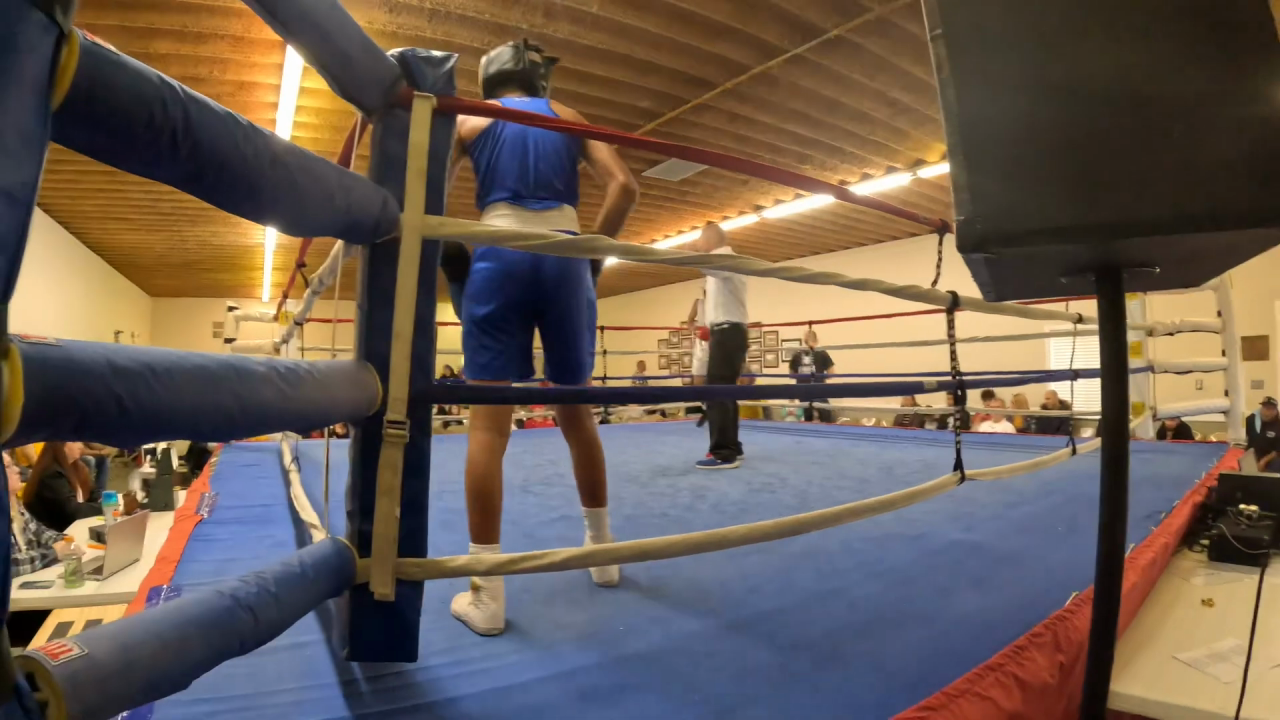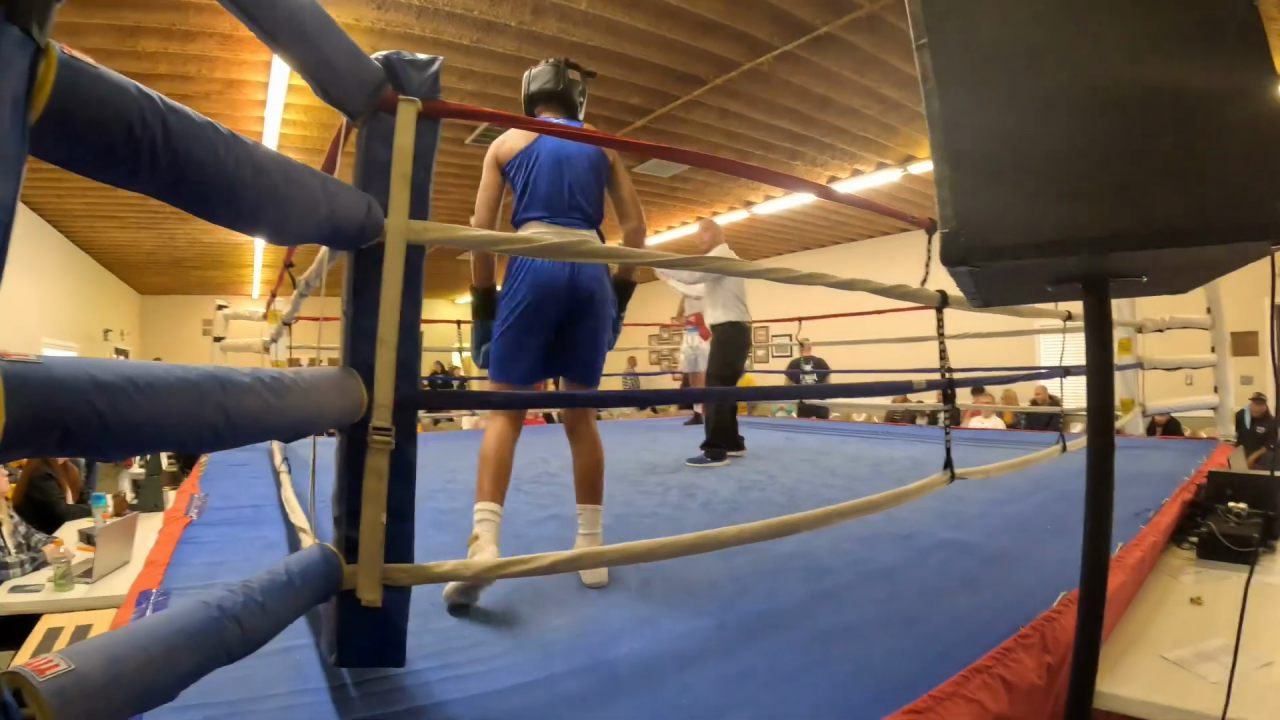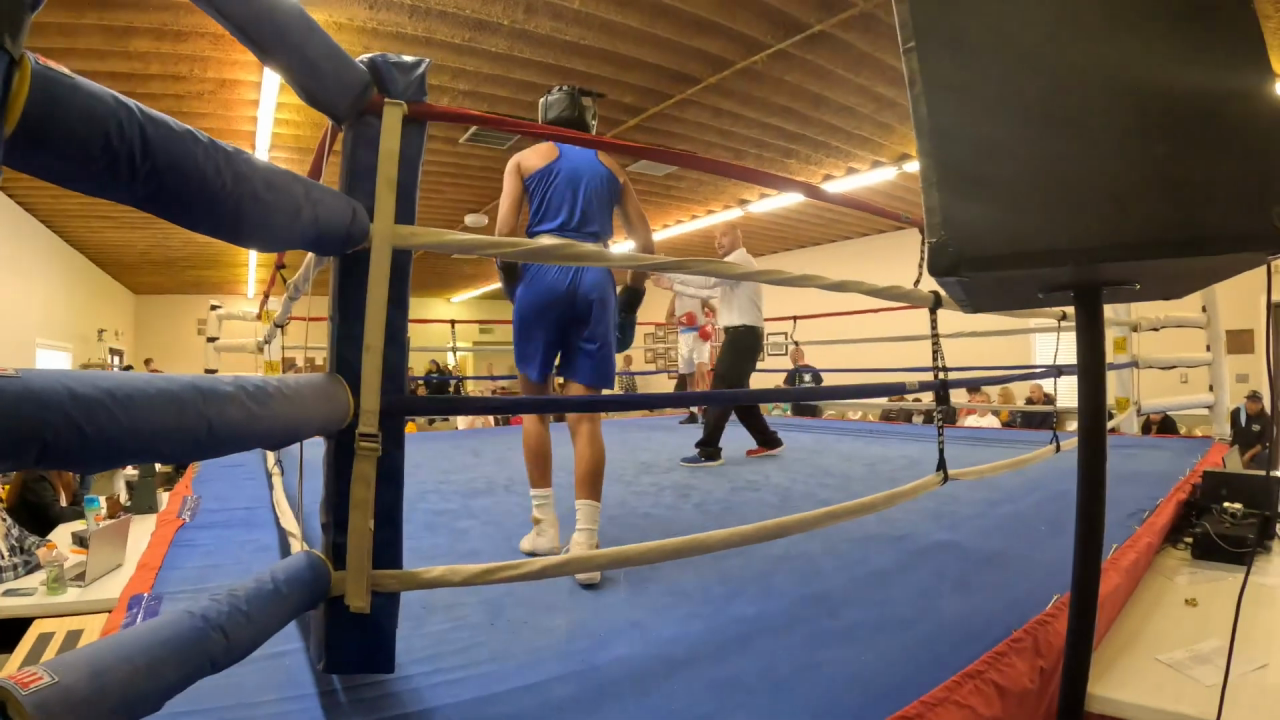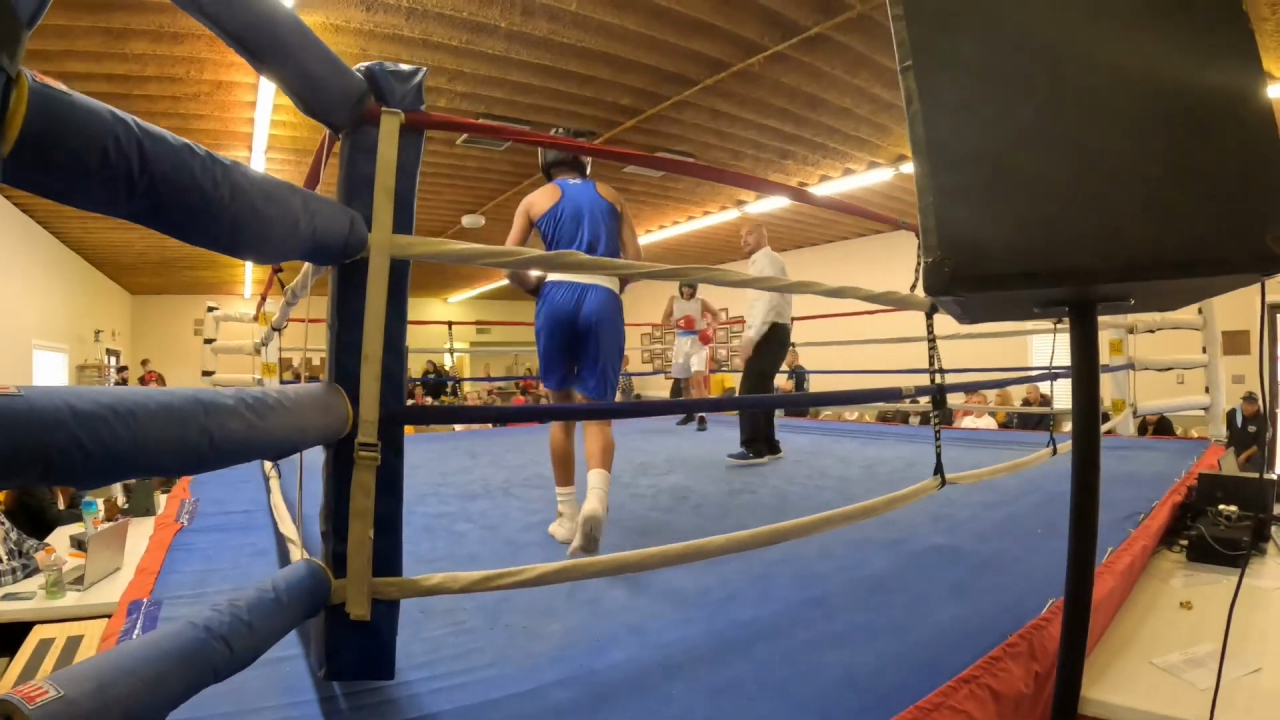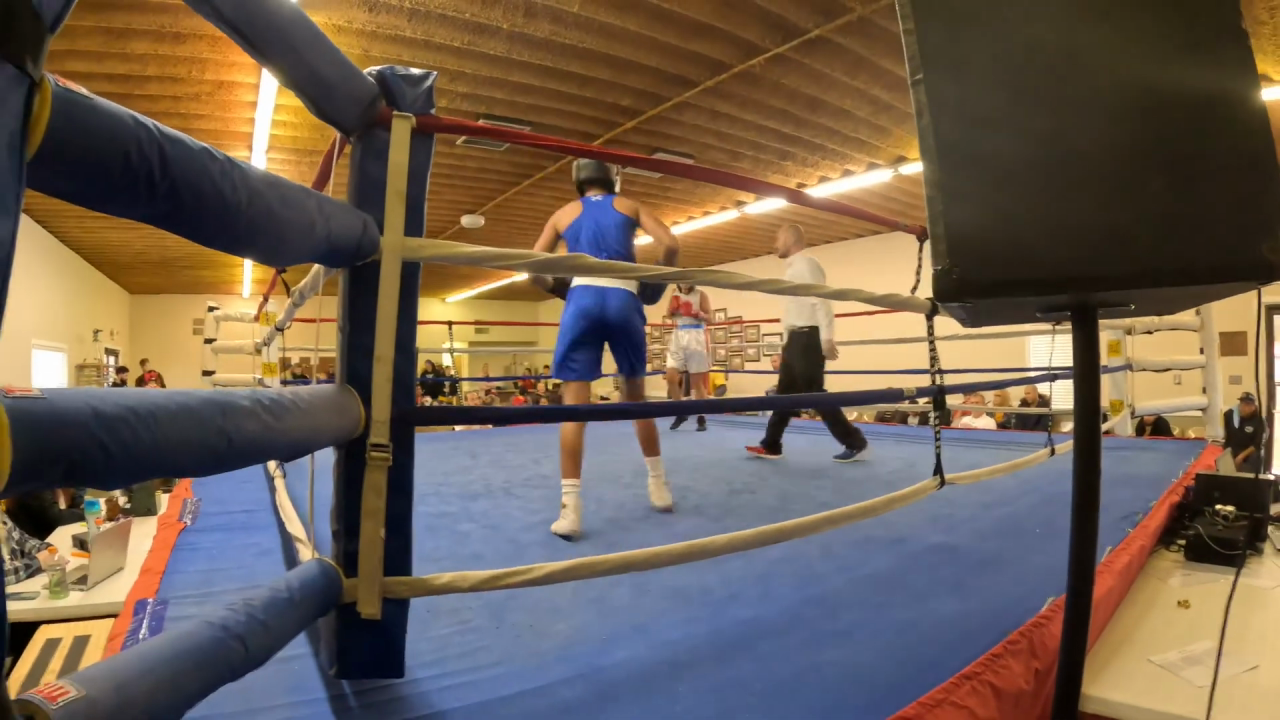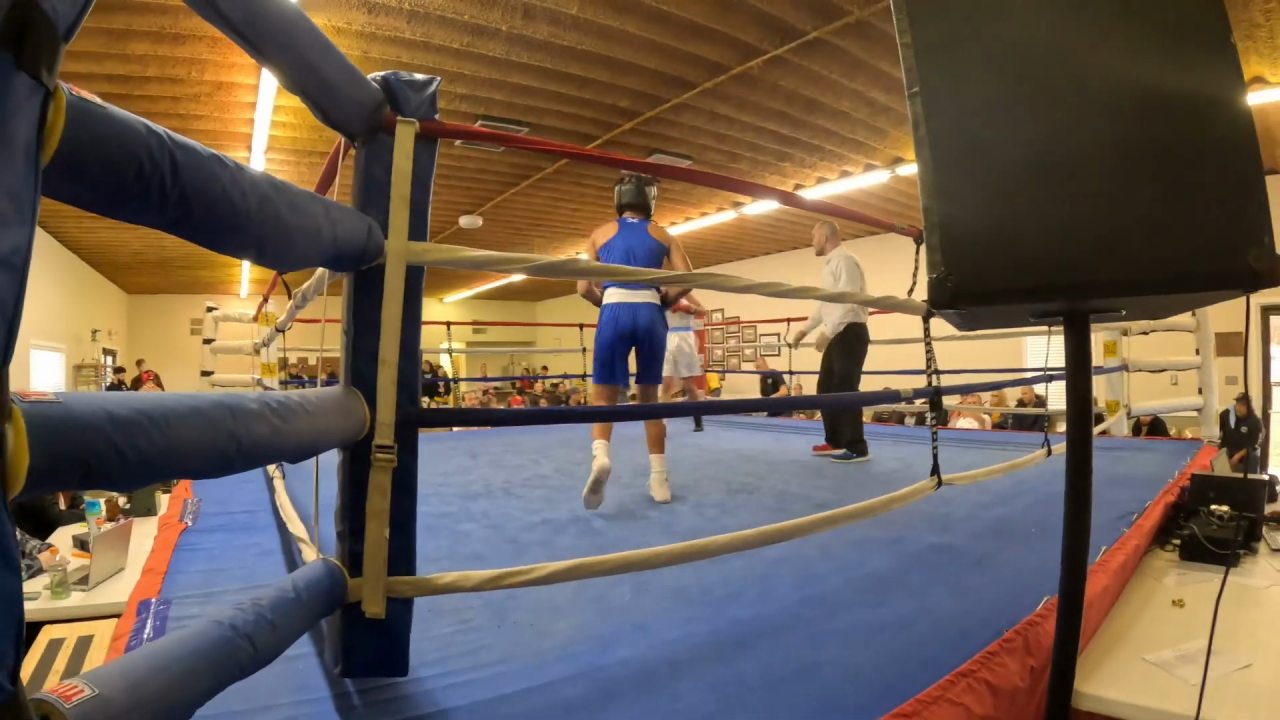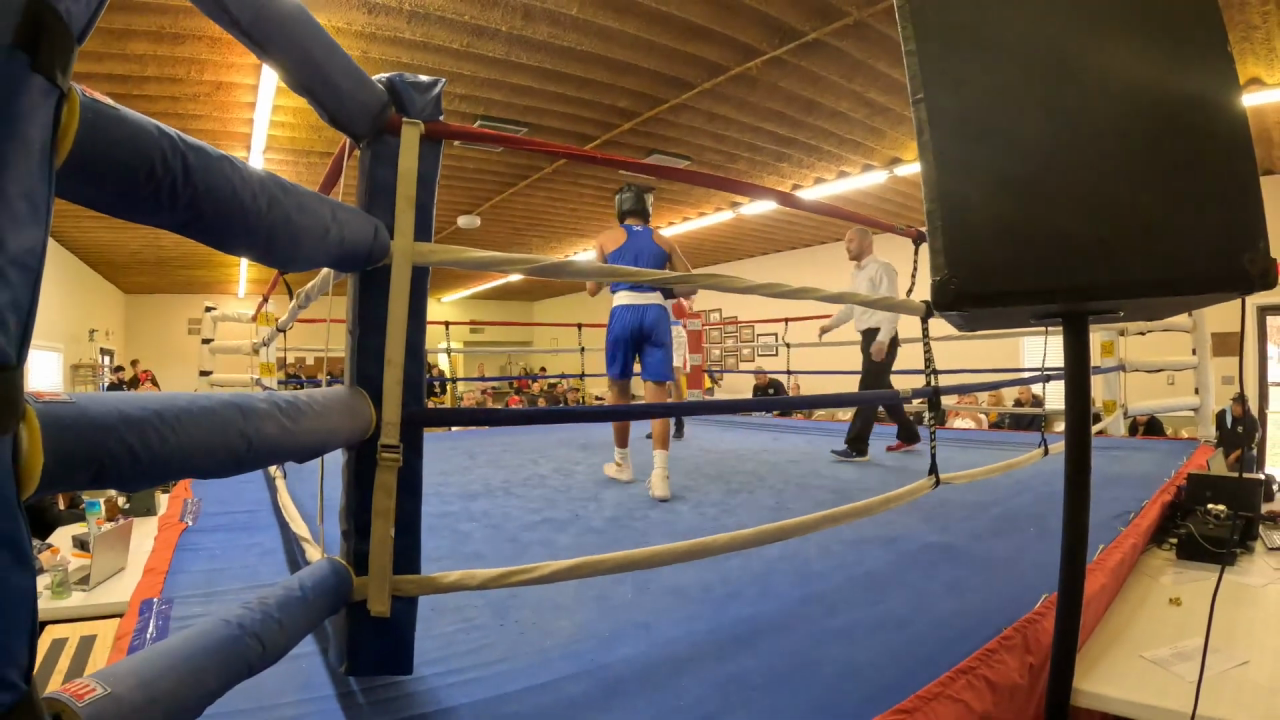
dt=0.3s
person 1, frame 1
left shoulder: (470, 119)
right shoulder: (567, 117)
right elbow: (625, 185)
left hip: (501, 255)
right hip: (563, 255)
left knee: (488, 422)
right knee: (576, 414)
left ankle: (486, 591)
right ankle: (602, 552)
person 1, frame 2
left shoulder: (508, 142)
right shoulder: (601, 145)
left elbow: (483, 229)
right elbow: (636, 229)
left wrist: (483, 300)
right wrist: (622, 291)
left hip: (534, 268)
right hip: (591, 272)
left knee: (505, 410)
right knee: (581, 415)
left ankle: (484, 537)
right ankle: (590, 551)
person 1, frame 3
left shoulder: (525, 159)
right shoulder: (610, 167)
left elbow: (504, 233)
right elbow: (644, 240)
left wrist: (510, 281)
right wrist: (632, 297)
left hip: (544, 274)
right hip: (595, 280)
left knee: (535, 401)
right knee: (584, 414)
left ankle: (545, 525)
right ankle: (584, 544)
person 1, frame 4
left shoulder: (535, 200)
right shoulder: (609, 195)
left elbow: (510, 269)
right elbow: (633, 260)
left wrist: (536, 288)
left hip: (557, 297)
right hip: (602, 299)
left knee: (562, 409)
right knee: (596, 414)
left ankle: (566, 513)
right ankle: (594, 499)
person 1, frame 5
left shoulder: (564, 215)
right shoulder: (630, 207)
right elbow: (670, 244)
left wrist: (558, 286)
left hip: (582, 300)
right hip: (623, 300)
left knee: (574, 406)
right knee: (635, 397)
left ankle: (570, 509)
right ankle: (658, 486)
person 1, frame 6
left shoulder: (601, 233)
right shoulder: (661, 234)
left elbow: (584, 290)
right elbow: (686, 282)
left hip: (614, 313)
right hip: (649, 314)
left knee: (605, 400)
right knee: (649, 399)
left ankle: (600, 457)
right ankle: (659, 481)
person 1, frame 7
left shoulder: (607, 238)
right shoulder: (663, 241)
left elbow: (591, 290)
right elbow: (690, 286)
left hip: (623, 313)
right hip: (656, 314)
left knee: (620, 393)
right knee: (657, 397)
left ankle: (622, 464)
right ankle: (660, 475)
person 2, frame 1
left shoulder: (723, 258)
left elbow: (713, 266)
left hip: (726, 332)
right hip: (729, 333)
left ankle: (724, 453)
right ankle: (731, 447)
person 2, frame 2
left shoulder: (722, 257)
left elbow: (692, 276)
right elbow: (697, 289)
right wrist: (668, 281)
left hip: (730, 332)
right hip: (728, 333)
left knee: (716, 391)
right knee: (722, 390)
left ankle: (715, 452)
right ankle: (732, 441)
person 2, frame 3
left shoulder: (739, 261)
right shoulder: (733, 265)
left elbow: (707, 281)
right elbow: (706, 291)
left wrist: (670, 270)
right wrist: (673, 285)
left hip: (742, 335)
right hip: (741, 336)
left knee: (720, 392)
right knee: (737, 393)
left ankle: (709, 452)
right ankle: (768, 441)
person 2, frame 4
left shoulder: (769, 261)
right shoulder: (758, 264)
left elbow: (771, 300)
left wrist: (751, 336)
right wrist: (750, 335)
left hip: (771, 333)
right hip: (764, 334)
left knee: (751, 390)
right knee: (759, 391)
left ankle: (755, 446)
right ankle: (765, 445)
person 2, frame 5
left shoulder: (806, 264)
right shoulder: (794, 267)
left elbow: (820, 301)
left wrist: (827, 337)
left hip: (807, 337)
right hip: (797, 338)
left knee: (813, 393)
right knee: (785, 392)
left ankle: (854, 442)
right ankle: (770, 445)
person 2, frame 6
left shoulder: (844, 261)
right shoulder: (831, 265)
left elbow: (848, 302)
left wrist: (828, 332)
right wrist: (805, 329)
left hip: (849, 333)
right hip: (838, 336)
left knee: (845, 390)
right knee: (826, 388)
left ankle: (855, 448)
right ankle: (836, 440)
person 2, frame 7
left shoulder: (881, 269)
right shoulder: (857, 273)
right elbow: (851, 306)
left wrist: (882, 340)
right wrist: (831, 324)
left hip: (879, 338)
right hip: (869, 338)
left knee: (868, 391)
right knee: (881, 390)
left ankle: (856, 447)
right ankle: (908, 436)
